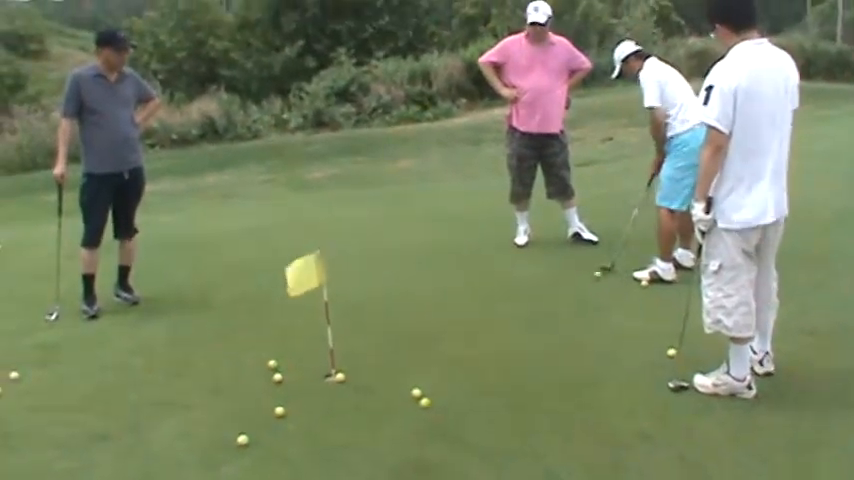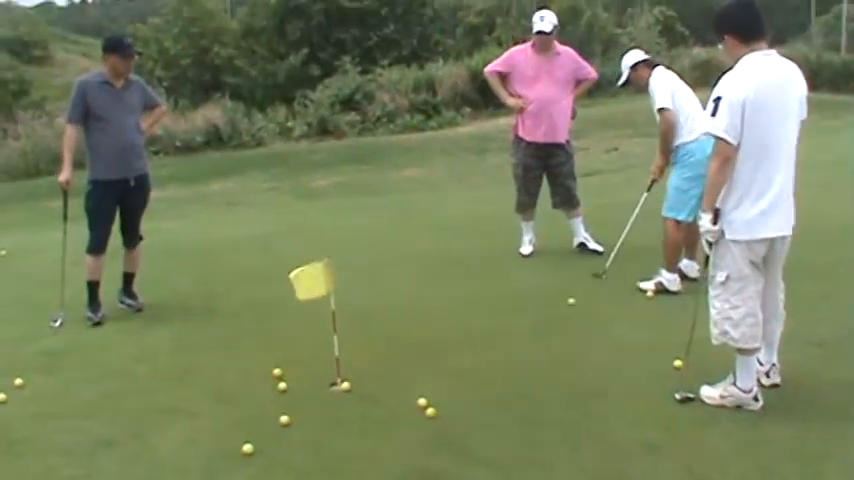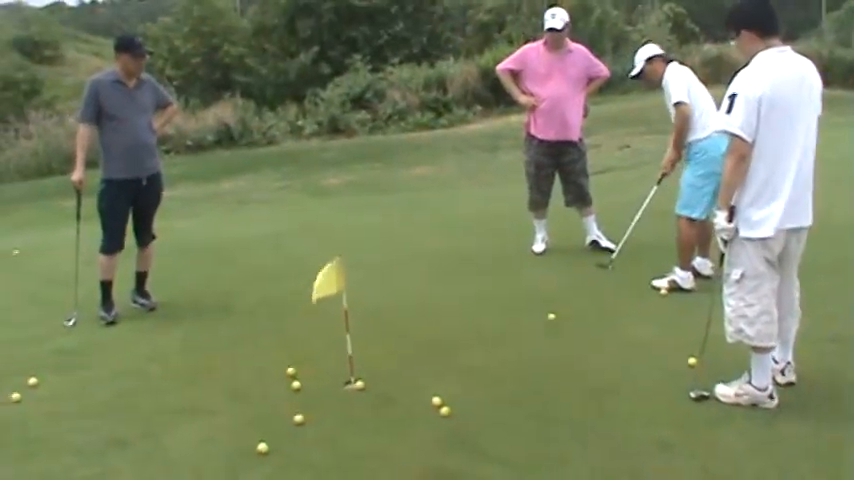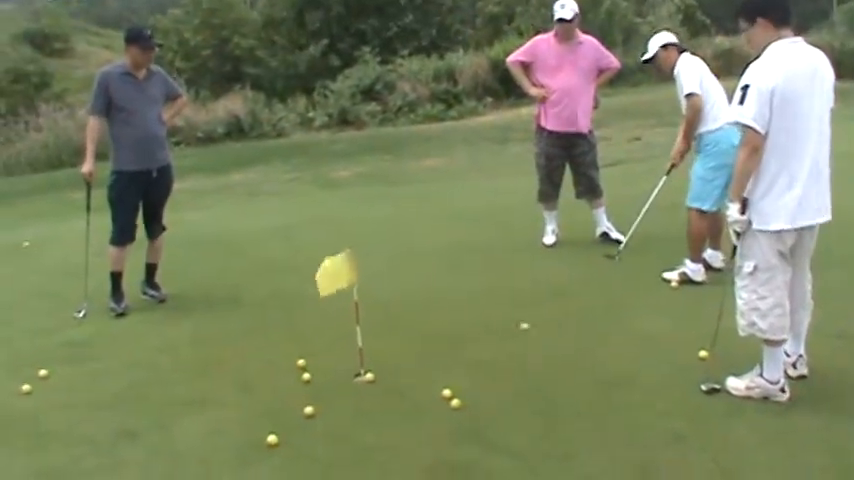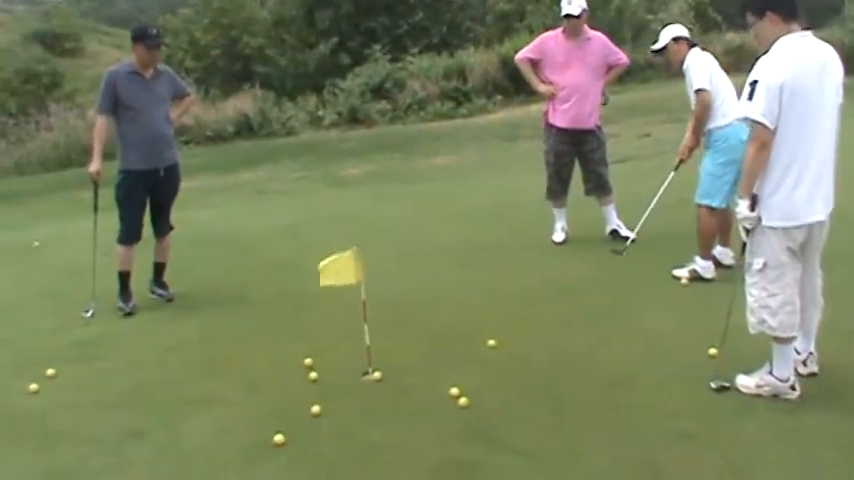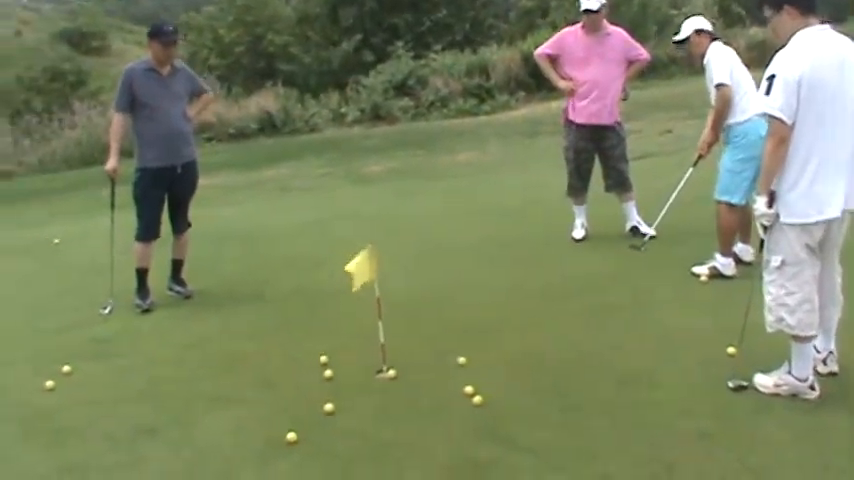
dt=0.2s
person 1, frame 1
left shoulder: (727, 72)
right shoulder: (785, 64)
left elbow: (716, 145)
right elbow: (783, 124)
left wrist: (700, 200)
left hip: (735, 201)
right hip: (773, 196)
left knee: (731, 288)
right knee: (764, 279)
left ankle: (738, 376)
right ankle: (761, 353)
person 1, frame 2
left shoulder: (735, 84)
right shoulder: (794, 75)
left elbow: (724, 156)
right elbow: (792, 136)
left wrist: (707, 211)
left hip: (743, 213)
right hip: (781, 208)
left knee: (738, 299)
right knee: (770, 290)
left ankle: (745, 387)
right ankle: (768, 364)
person 1, frame 3
left shoulder: (750, 80)
right shoulder: (809, 71)
left elbow: (739, 153)
right elbow: (805, 134)
left wrist: (723, 209)
left hip: (759, 210)
right hip: (797, 205)
left knee: (753, 296)
right knee: (786, 287)
left ankle: (760, 385)
right ankle: (783, 361)
person 1, frame 4
left shoulder: (763, 71)
right shoulder: (821, 62)
left elbow: (752, 145)
right elbow: (815, 127)
left wrist: (735, 200)
left hip: (771, 202)
right hip: (812, 198)
left knee: (765, 289)
right knee: (798, 279)
left ankle: (771, 378)
right ankle: (795, 354)
person 1, frame 5
left shoulder: (772, 66)
right shoulder: (830, 57)
left elbow: (761, 141)
right elbow: (826, 123)
left wrist: (744, 196)
left hip: (781, 199)
right hip: (819, 193)
left knee: (775, 286)
right knee: (808, 276)
left ankle: (782, 376)
right ankle: (805, 352)
person 1, frame 6
left shoulder: (790, 60)
left elbow: (779, 136)
left wrist: (762, 194)
left hip: (800, 196)
left knee: (793, 285)
left ankle: (800, 376)
person 2, frame 1
left shoulder: (131, 78)
right shoulder: (79, 79)
left elbow: (153, 100)
right elbow: (67, 120)
left wrist: (139, 120)
right wrist: (61, 161)
left hip: (131, 168)
right hip: (98, 171)
left knee: (127, 231)
right knee: (92, 235)
left ankle: (123, 284)
right ankle: (88, 295)
person 2, frame 2
left shoulder: (137, 85)
right shoulder: (86, 86)
left elbow: (159, 107)
right elbow: (73, 127)
left wrist: (144, 127)
right wrist: (67, 167)
left hip: (137, 175)
right hip: (103, 178)
left knee: (133, 238)
right knee: (97, 242)
left ankle: (127, 290)
right ankle: (93, 301)
person 2, frame 3
left shoulder: (149, 84)
right shoulder: (98, 85)
left elbow: (171, 106)
right elbow: (86, 126)
left wrist: (157, 126)
right wrist: (79, 167)
left hip: (149, 174)
right hip: (116, 178)
left knee: (145, 237)
right knee: (111, 241)
left ankle: (140, 290)
right ankle: (106, 300)
person 2, frame 4
left shoulder: (159, 76)
right shoulder: (108, 77)
left elbow: (181, 98)
right elbow: (96, 118)
left wrist: (167, 117)
right wrist: (89, 158)
left hip: (160, 166)
right hip: (126, 169)
left knee: (155, 228)
right knee: (121, 233)
left ankle: (150, 281)
right ankle: (116, 292)
person 2, frame 5
left shoulder: (166, 75)
right shoulder: (115, 76)
left elbow: (189, 97)
right elbow: (103, 117)
left wrist: (174, 116)
right wrist: (97, 158)
left hip: (167, 165)
right hip: (134, 169)
left knee: (163, 227)
right knee: (129, 233)
left ankle: (158, 281)
right ankle: (124, 291)
person 2, frame 6
left shoulder: (183, 72)
right shoulder: (133, 74)
left elbow: (207, 94)
right elbow: (120, 115)
left wrist: (192, 112)
right wrist: (113, 156)
left hip: (185, 163)
right hip: (151, 166)
left knee: (181, 225)
right knee: (146, 231)
left ankle: (176, 278)
right ankle: (142, 289)
person 3, frame 1
left shoulder: (648, 73)
right shoulder: (662, 69)
left elbow: (658, 117)
left wrist: (659, 153)
right wrist: (663, 151)
left hip: (686, 141)
right hip: (699, 136)
left knee: (667, 206)
right knee: (683, 201)
left ankle: (664, 267)
right ankle: (684, 254)
person 3, frame 2
left shoulder: (658, 79)
right shoulder: (667, 78)
left elbow: (668, 120)
left wrist: (663, 157)
right wrist: (661, 159)
left hip: (693, 152)
right hip: (703, 148)
left knee: (673, 217)
right knee: (688, 212)
left ankle: (669, 277)
right ankle: (689, 265)
person 3, frame 3
left shoulder: (674, 74)
right shoulder: (678, 75)
left elbow: (684, 113)
right elbow: (681, 121)
left wrist: (675, 151)
right wrist: (671, 153)
left hip: (705, 149)
right hip: (714, 146)
left knee: (687, 214)
right knee: (700, 210)
left ankle: (683, 275)
right ankle: (702, 263)
person 3, frame 4
left shoulder: (686, 65)
right shoulder: (689, 67)
left elbow: (696, 104)
right elbow: (690, 114)
left wrist: (685, 141)
right wrist: (679, 145)
left hip: (716, 140)
right hip: (725, 138)
left knee: (698, 206)
right knee: (711, 203)
left ankle: (694, 268)
right ankle: (713, 255)
person 3, frame 5
left shoulder: (695, 60)
right shoulder: (699, 62)
left elbow: (705, 100)
right elbow: (699, 108)
left wrist: (693, 137)
right wrist: (688, 139)
left hip: (725, 136)
right hip: (733, 134)
left knee: (707, 203)
right knee: (720, 199)
left ankle: (703, 265)
right ankle: (723, 252)
person 3, frame 6
left shoulder: (716, 53)
right shoulder: (718, 56)
left elbow: (725, 95)
right elbow: (718, 104)
left wrist: (713, 133)
right wrist: (706, 135)
left hip: (744, 131)
right hip: (751, 129)
left knee: (727, 199)
right knee: (740, 195)
left ankle: (724, 262)
right ankle: (744, 249)
person 4, frame 1
left shoulder: (562, 46)
right shoulder: (511, 45)
left elbow: (585, 66)
right elbow: (485, 62)
left wrist: (566, 87)
right wrist: (502, 89)
left hip: (552, 127)
right hip: (521, 127)
left knee: (563, 181)
right knee: (520, 183)
left ankle: (575, 227)
right ankle: (523, 228)
person 4, frame 2
left shoulder: (568, 56)
right shoulder: (517, 55)
left elbow: (591, 76)
right elbow: (490, 71)
left wrist: (572, 96)
right wrist: (507, 98)
left hip: (558, 136)
right hip: (527, 137)
left knee: (568, 191)
right knee: (526, 193)
left ankle: (580, 236)
right ankle: (527, 237)
person 4, frame 3
left shoulder: (580, 54)
right shoulder: (529, 53)
left elbow: (603, 74)
right elbow: (502, 69)
left wrist: (584, 94)
right wrist: (519, 96)
left hip: (570, 134)
right hip: (539, 135)
left knee: (580, 189)
right knee: (538, 191)
left ankle: (593, 234)
right ankle: (540, 235)
person 4, frame 4
left shoulder: (591, 45)
right shoulder: (540, 44)
left elbow: (613, 65)
right elbow: (513, 61)
left wrist: (594, 85)
right wrist: (530, 88)
left hip: (581, 126)
right hip: (550, 126)
left knee: (591, 181)
right knee: (548, 182)
left ankle: (603, 226)
right ankle: (551, 227)
person 4, frame 5
left shoulder: (599, 41)
right shoulder: (548, 41)
left elbow: (622, 62)
right elbow: (521, 58)
left wrist: (603, 82)
right wrist: (539, 85)
left hip: (589, 124)
right hip: (558, 123)
left knee: (600, 178)
right knee: (557, 180)
left ankle: (613, 224)
right ankle: (560, 225)
person 4, frame 6
left shoulder: (619, 37)
right shoulder: (567, 37)
left elbow: (642, 57)
right elbow: (540, 54)
left wrist: (623, 79)
right wrist: (558, 81)
left hip: (609, 120)
right hip: (578, 120)
left knee: (620, 175)
right knee: (577, 177)
left ankle: (633, 221)
right ankle: (580, 221)
